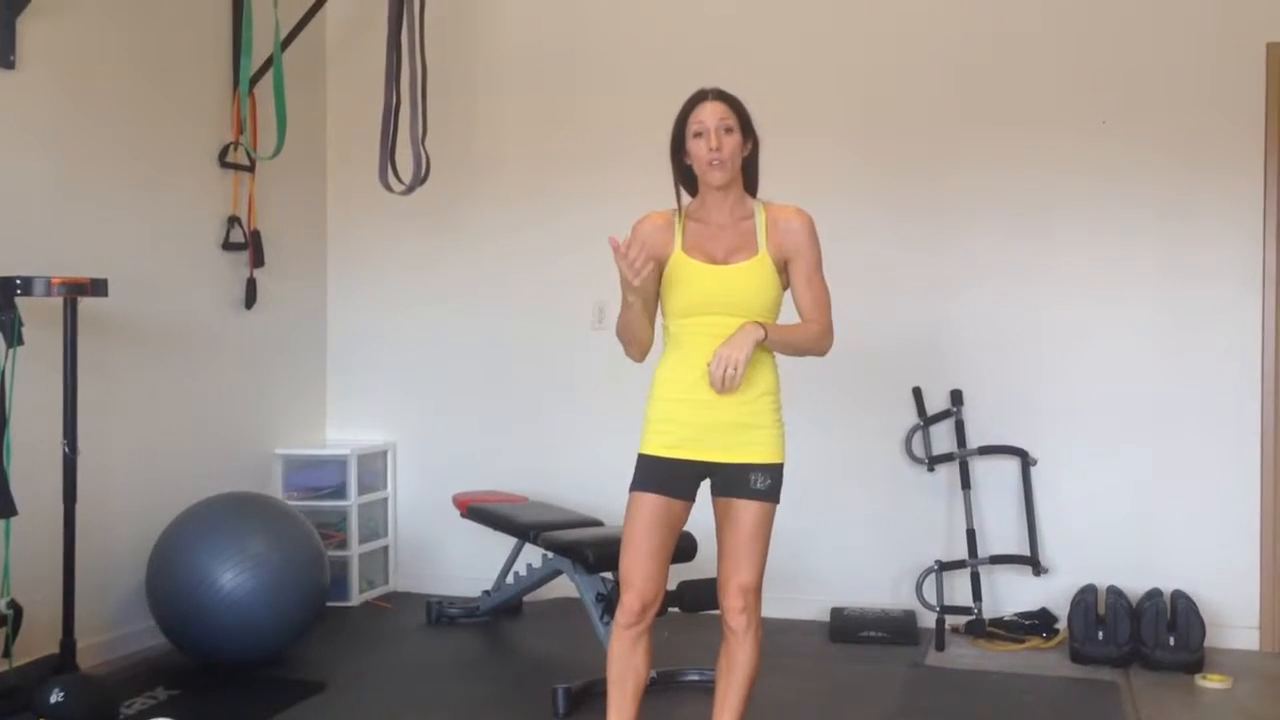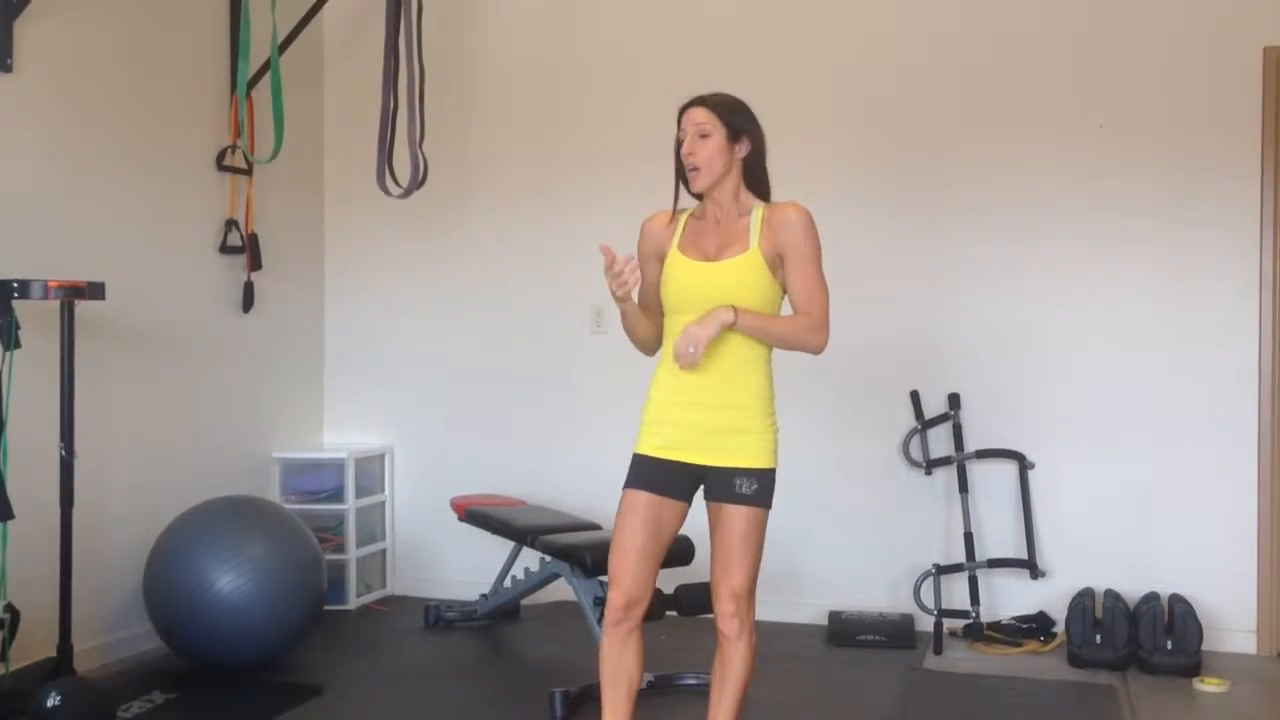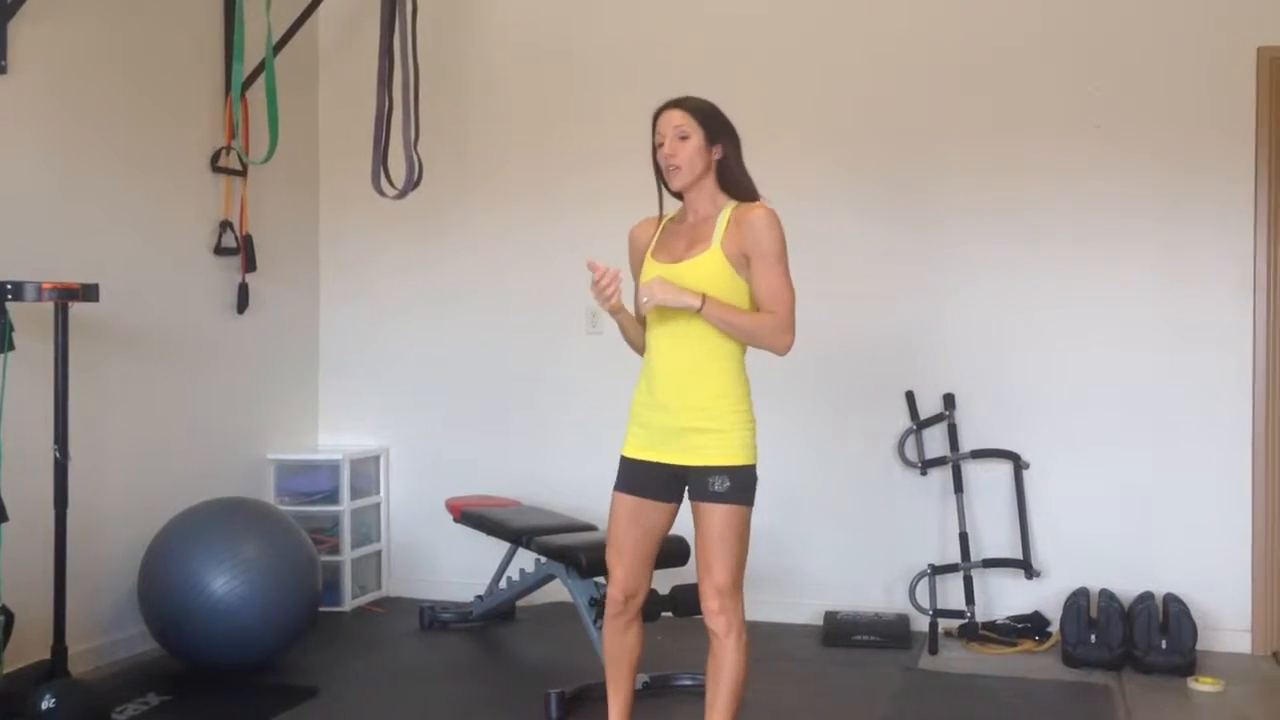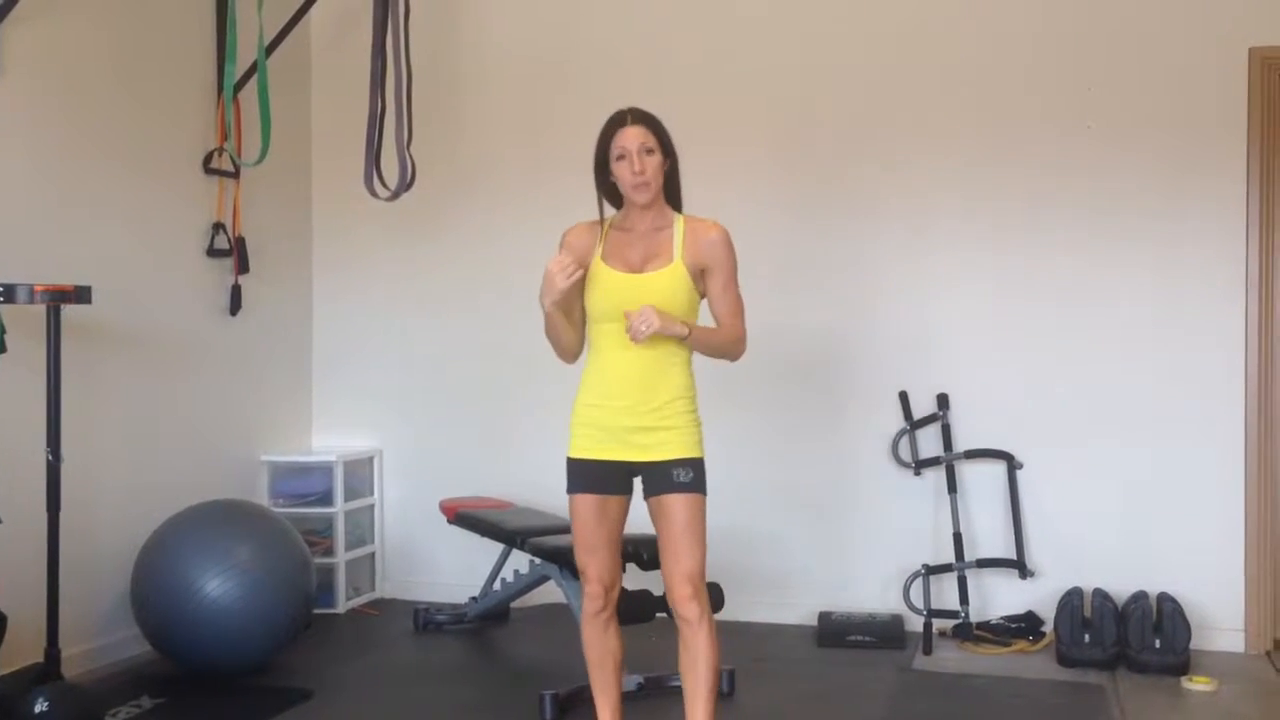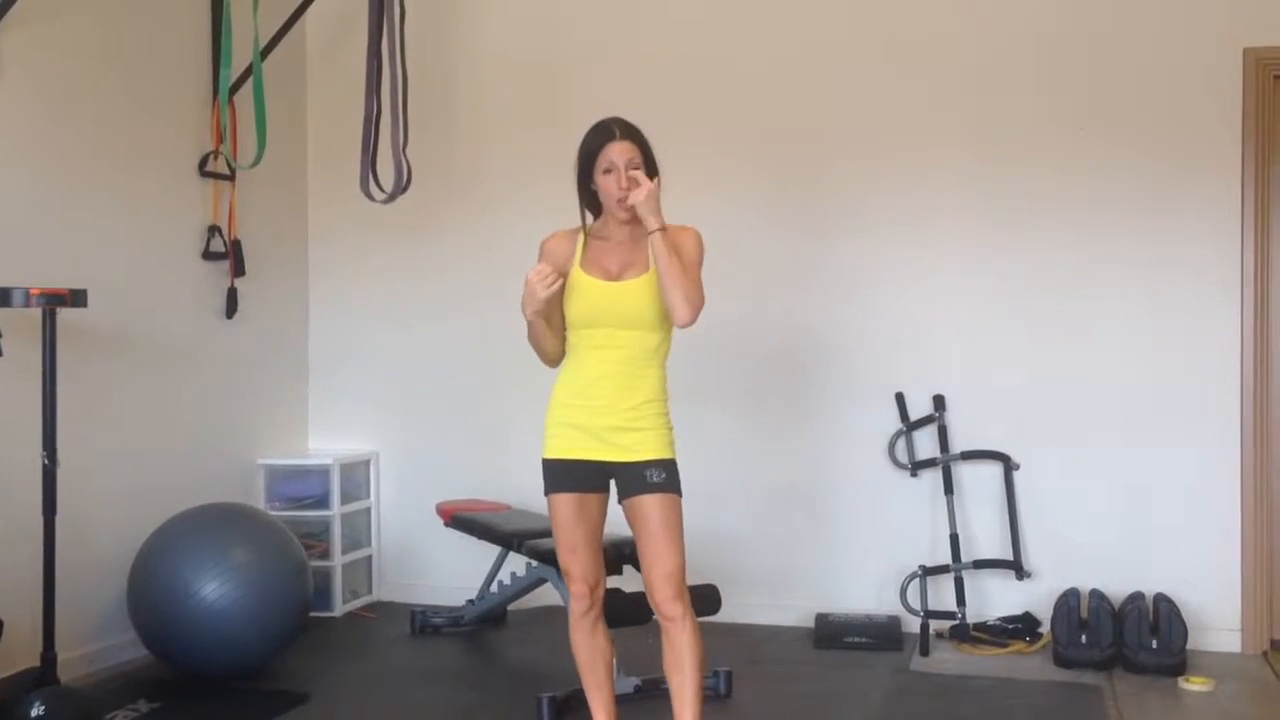
dt=0.5s
person 1, frame 1
left shoulder: (788, 226)
right shoulder: (654, 231)
left elbow: (820, 335)
right elbow: (635, 348)
left wrist: (757, 331)
right wrist: (632, 292)
left hip: (751, 438)
right hip: (671, 434)
left knee: (740, 606)
right knee: (635, 602)
person 1, frame 2
left shoulder: (785, 223)
right shoulder: (660, 229)
left elbow: (813, 333)
left wrist: (729, 315)
right wrist: (625, 302)
left hip: (741, 440)
right hip: (665, 435)
left knee: (732, 611)
right knee: (623, 601)
person 1, frame 3
left shoulder: (753, 222)
right shoulder: (646, 234)
left elbow: (780, 334)
left wrist: (692, 297)
right wrist: (617, 309)
left hip: (718, 439)
right hip: (649, 437)
left knee: (719, 607)
right knee: (621, 595)
person 1, frame 4
left shoulder: (705, 239)
right shoulder: (582, 240)
left elbow: (734, 343)
right elbow: (568, 350)
left wrist: (676, 327)
right wrist: (551, 304)
left hip: (671, 437)
right hip: (596, 435)
left knee: (688, 598)
right knee: (598, 593)
person 1, frame 5
left shoulder: (679, 239)
right shoulder: (561, 248)
left elbow: (686, 313)
right elbow: (552, 354)
left wrist: (652, 223)
right wrist: (532, 312)
left hip: (644, 439)
right hip: (571, 435)
left knee: (670, 598)
right knee: (583, 594)
